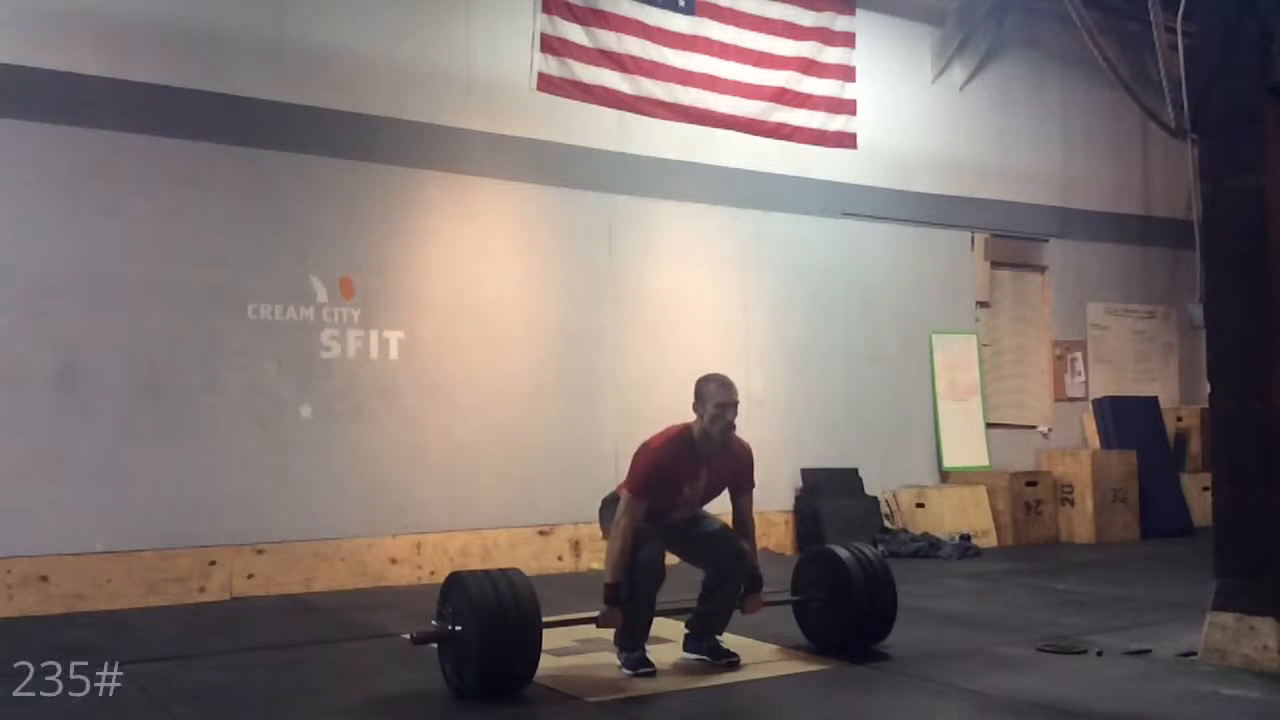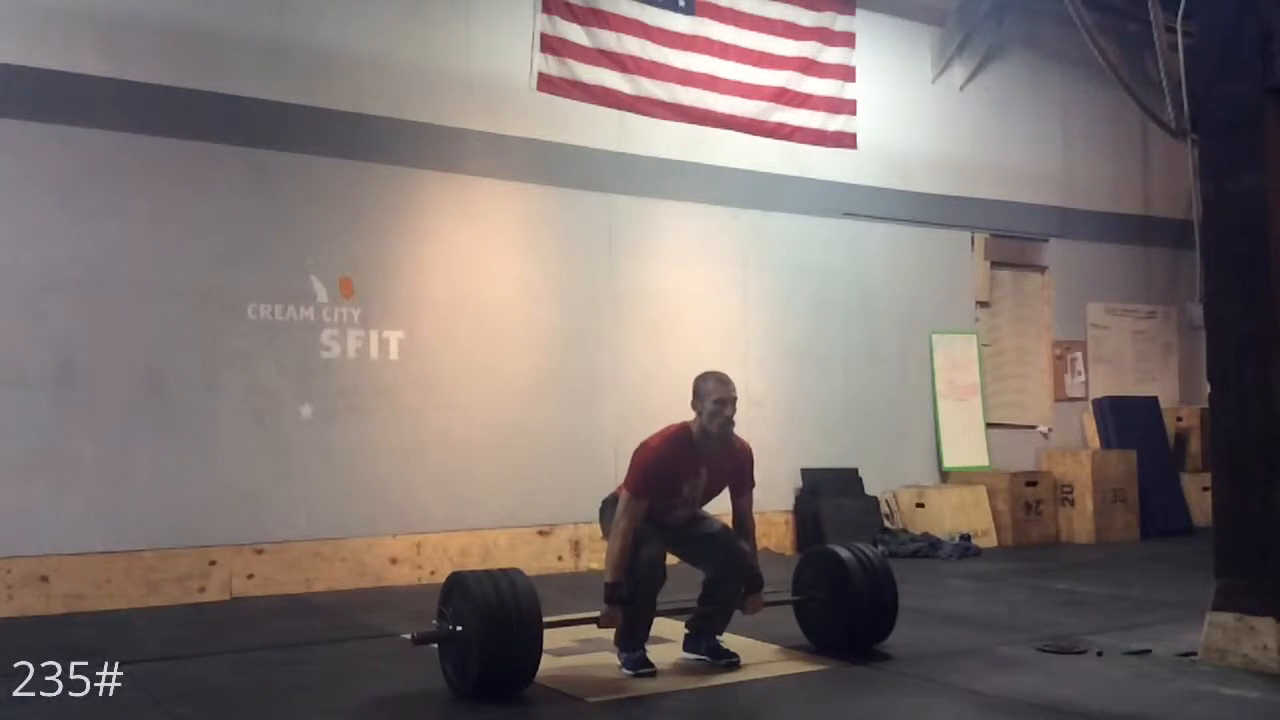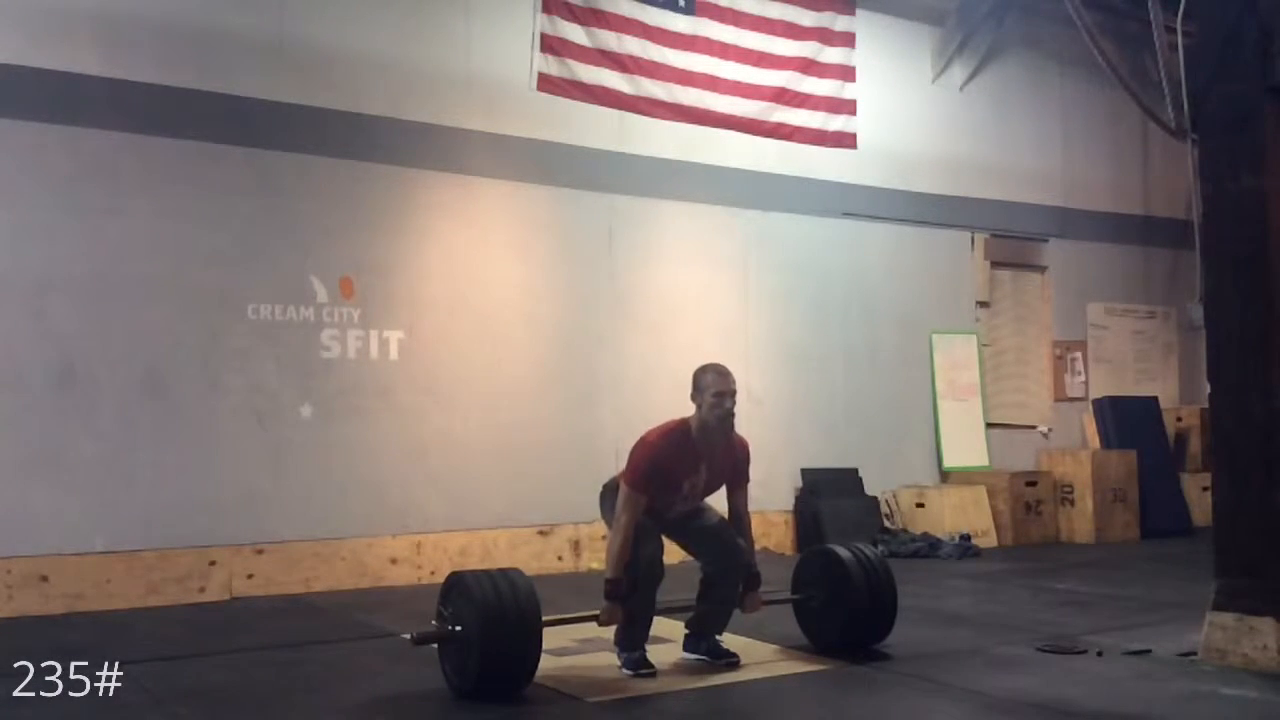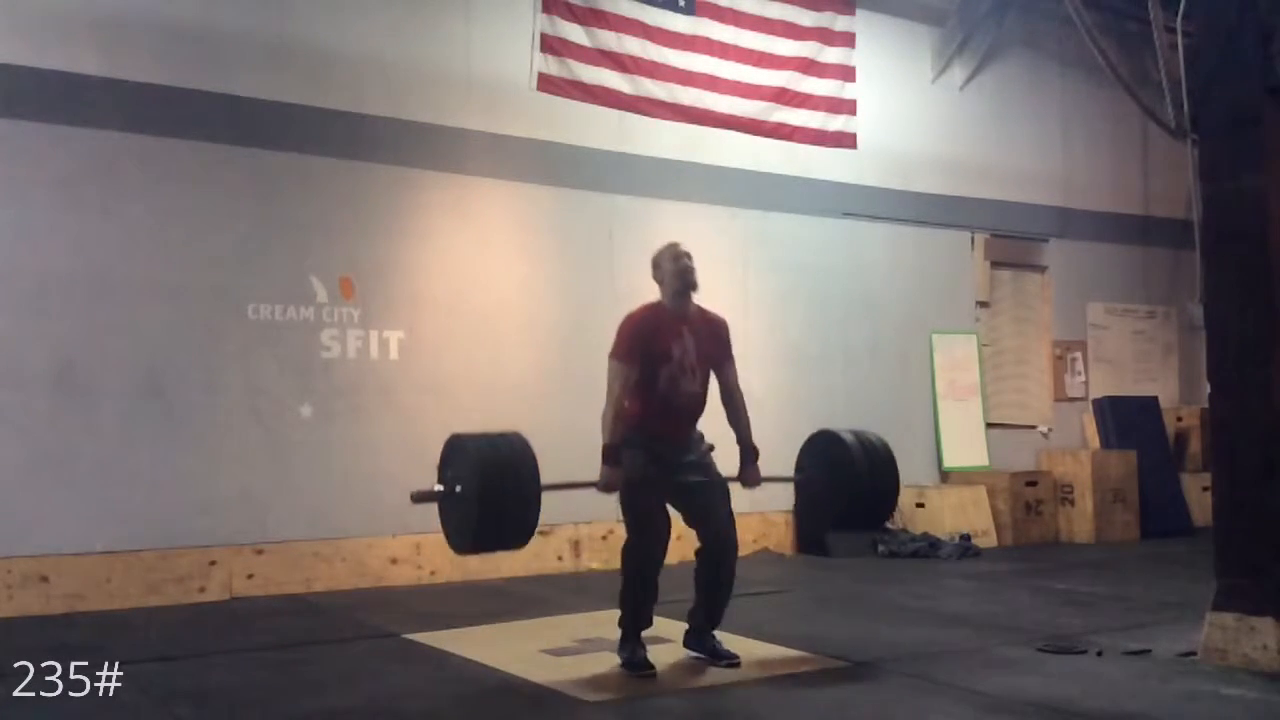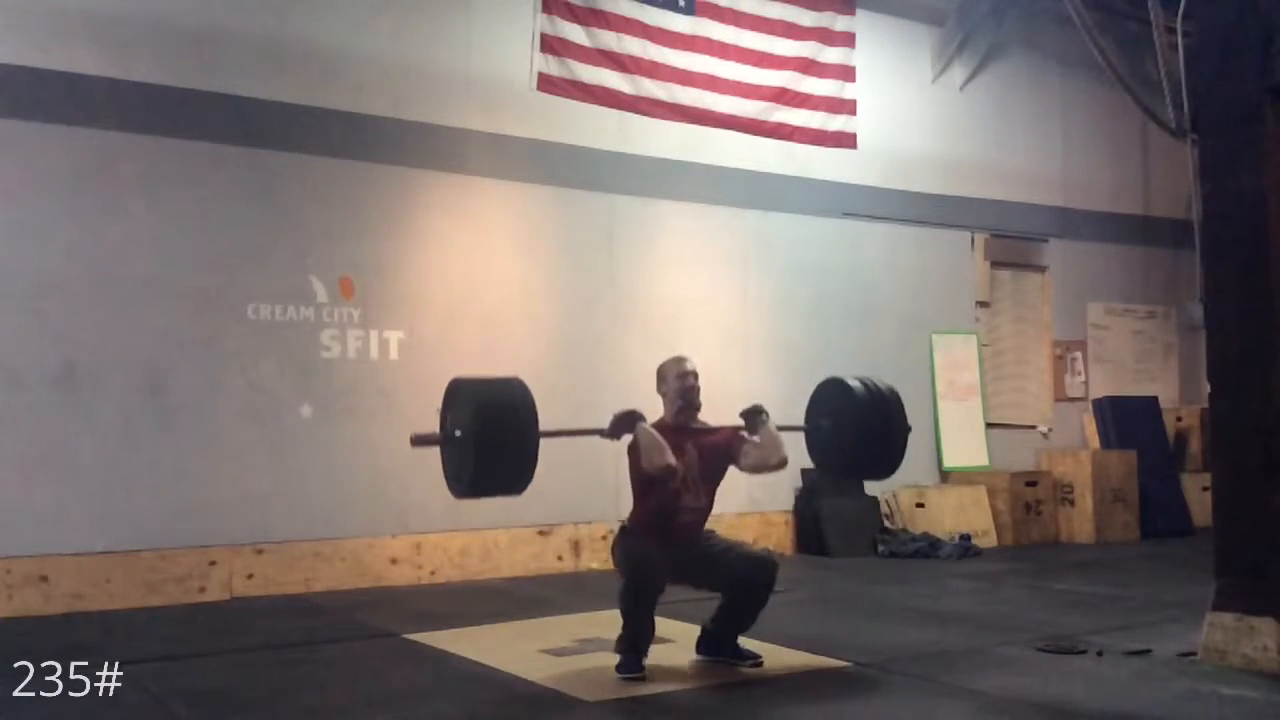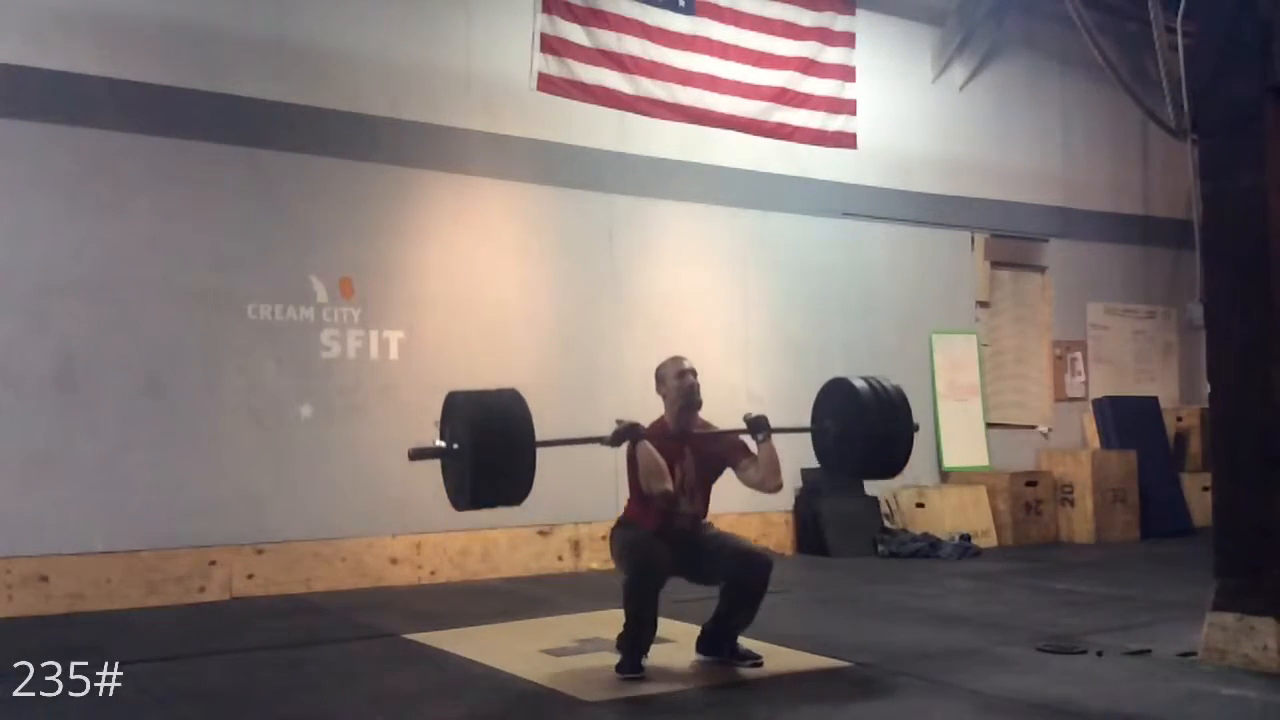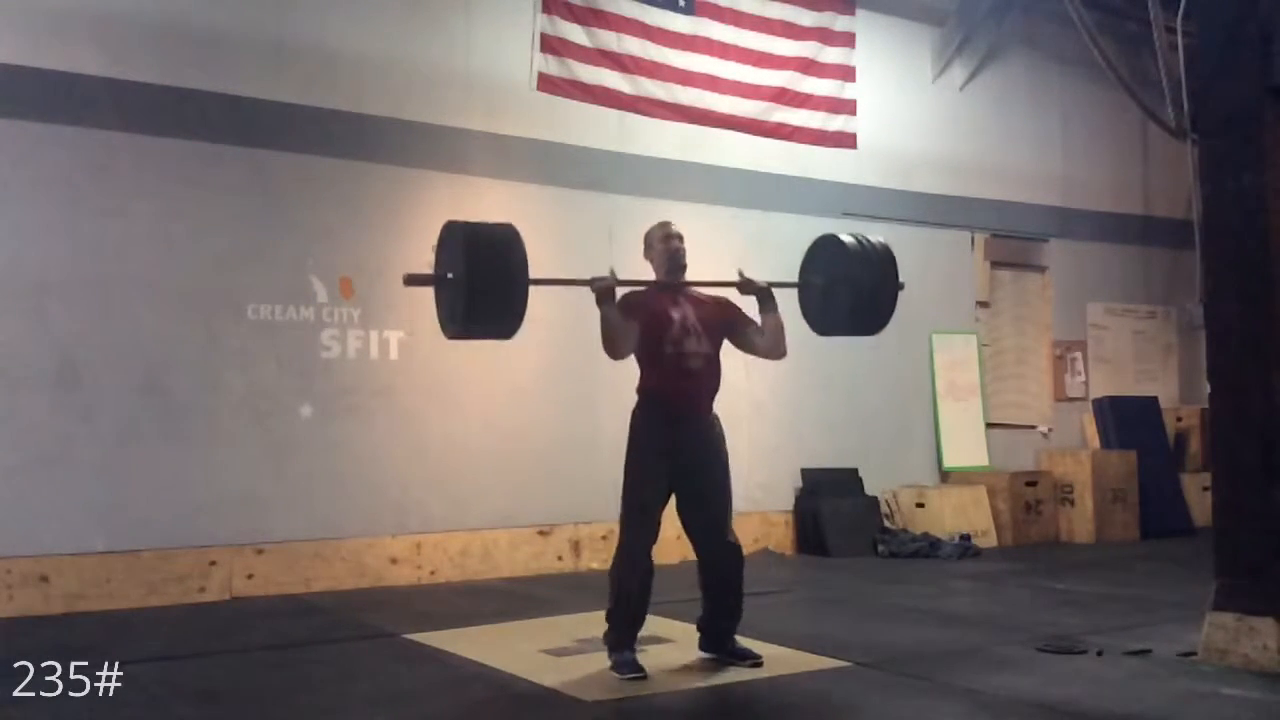
dt=0.7s
person 1, frame 1
left shoulder: (739, 454)
right shoulder: (660, 451)
left elbow: (744, 519)
right elbow: (624, 524)
left wrist: (753, 582)
right wrist: (612, 597)
left hip: (682, 516)
right hip: (630, 512)
left knee: (733, 554)
right knee: (647, 559)
left ankle: (701, 638)
right ankle: (630, 648)
person 1, frame 2
left shoulder: (739, 453)
right shoulder: (659, 450)
left elbow: (744, 519)
right elbow: (624, 525)
left wrist: (754, 583)
right wrist: (612, 598)
left hip: (683, 517)
right hip: (630, 513)
left knee: (735, 556)
right knee: (648, 560)
left ankle: (702, 637)
right ankle: (630, 648)
person 1, frame 3
left shoulder: (737, 449)
right shoulder: (657, 446)
left elbow: (740, 515)
right elbow: (625, 522)
left wrist: (751, 580)
right wrist: (612, 595)
left hip: (683, 505)
right hip: (628, 500)
left knee: (729, 552)
right knee: (646, 556)
left ankle: (702, 638)
right ankle: (630, 647)
person 1, frame 4
left shoulder: (714, 326)
right shoulder: (641, 324)
left elbow: (732, 394)
right elbow: (617, 395)
left wrist: (749, 455)
right wrist: (611, 459)
left hip: (688, 443)
right hip: (641, 445)
left knee: (722, 537)
right knee: (648, 543)
left ankle: (702, 634)
right ankle: (631, 643)
person 1, frame 5
left shoulder: (720, 439)
right shoulder: (649, 438)
left elbow: (775, 459)
right elbow: (667, 466)
left wrist: (760, 423)
right wrist: (636, 427)
left hip: (694, 541)
right hip: (646, 539)
left knee: (761, 568)
right knee: (644, 567)
left ankle: (718, 641)
right ankle: (632, 649)
person 1, frame 6
left shoulder: (719, 440)
right shoulder: (648, 441)
left elbow: (770, 481)
right elbow: (661, 490)
left wrist: (762, 435)
right wrist: (636, 439)
left hip: (692, 537)
right hip: (643, 535)
left knee: (755, 562)
right knee: (647, 560)
left ankle: (718, 640)
right ankle: (632, 650)
person 1, frame 7
left shoulder: (714, 306)
right shoulder: (638, 301)
left elbow: (774, 347)
right elbow: (617, 348)
left wrist: (765, 299)
right wrist: (606, 299)
left hip: (703, 425)
right hip: (656, 423)
left knee: (718, 540)
right knee: (638, 538)
left ankle: (719, 637)
right ankle: (621, 644)
